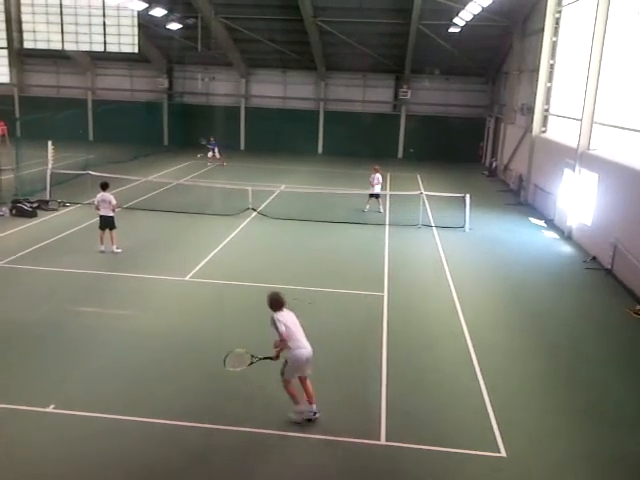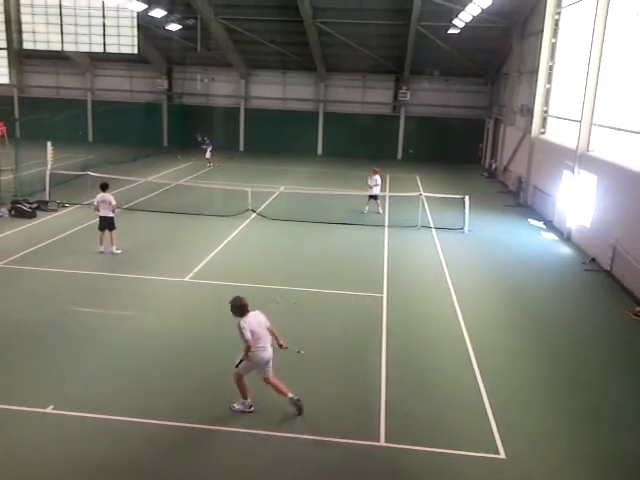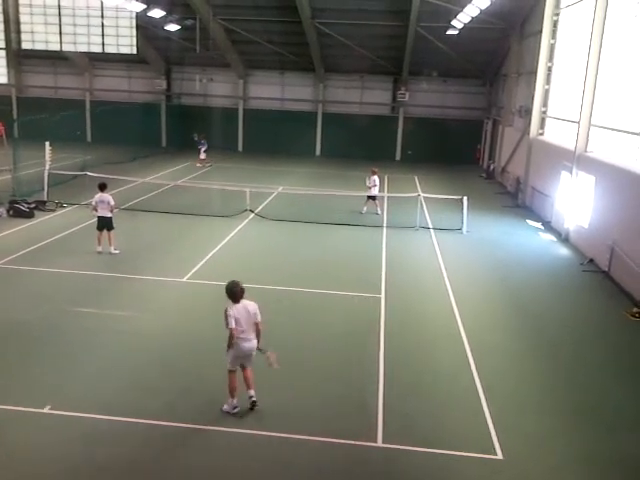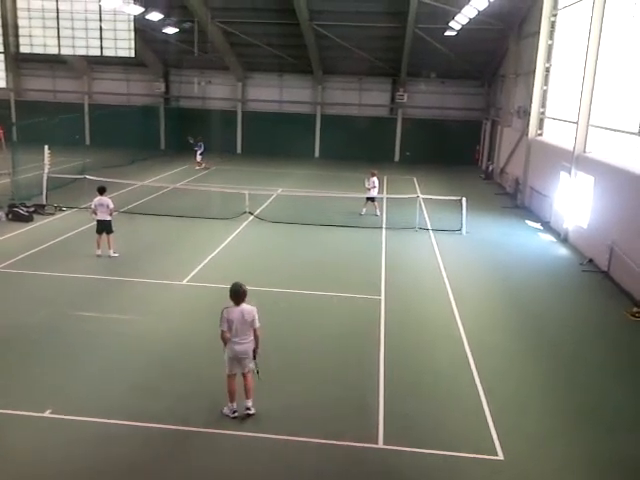
dt=0.3s
person 1, frame 1
left shoulder: (276, 317)
right shoulder: (288, 313)
left elbow: (284, 339)
left wrist: (278, 351)
right wrist: (280, 342)
left hip: (296, 353)
right hip: (307, 350)
left knee: (286, 380)
right knee: (304, 379)
left ankle: (300, 410)
right ankle: (312, 410)
person 1, frame 2
left shoulder: (242, 323)
right shoulder: (259, 314)
left elbow: (250, 344)
right elbow: (271, 330)
left wrist: (245, 355)
right wrist: (279, 342)
left hip: (255, 355)
right hip: (268, 353)
left knee: (238, 375)
right knee: (269, 378)
left ankle: (246, 403)
right ankle: (291, 397)
person 1, frame 3
left shoulder: (230, 310)
right shoulder: (253, 305)
left elbow: (232, 333)
right elbow: (258, 327)
left wrist: (229, 345)
right wrist: (257, 342)
left hip: (238, 345)
right hip: (252, 343)
left knee: (232, 372)
right knee: (246, 367)
left ankle: (232, 404)
right ankle: (251, 395)
person 1, frame 4
left shoulder: (227, 312)
right shoulder: (252, 310)
left elbow: (223, 335)
right elbow: (256, 333)
left wrist: (227, 346)
right wrist: (256, 348)
left hip: (232, 348)
right hip: (247, 348)
left knee: (231, 376)
right knee: (247, 375)
left ankle: (232, 408)
right ankle: (248, 406)
